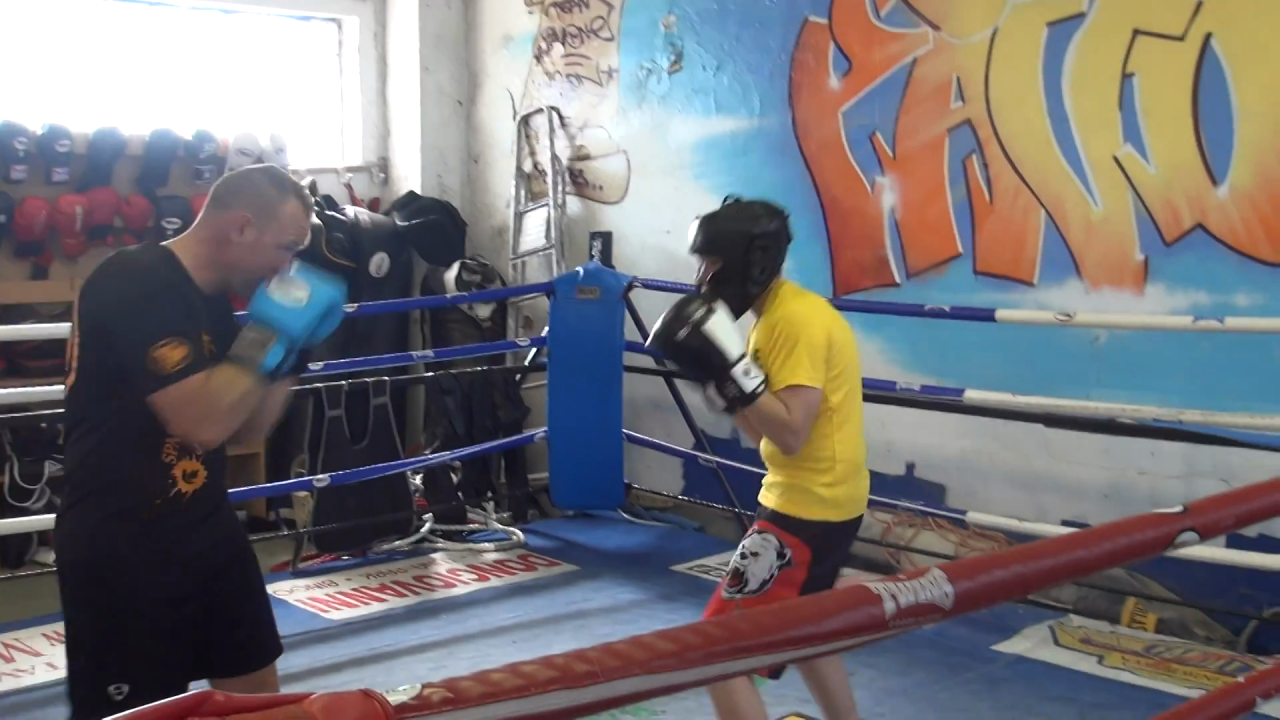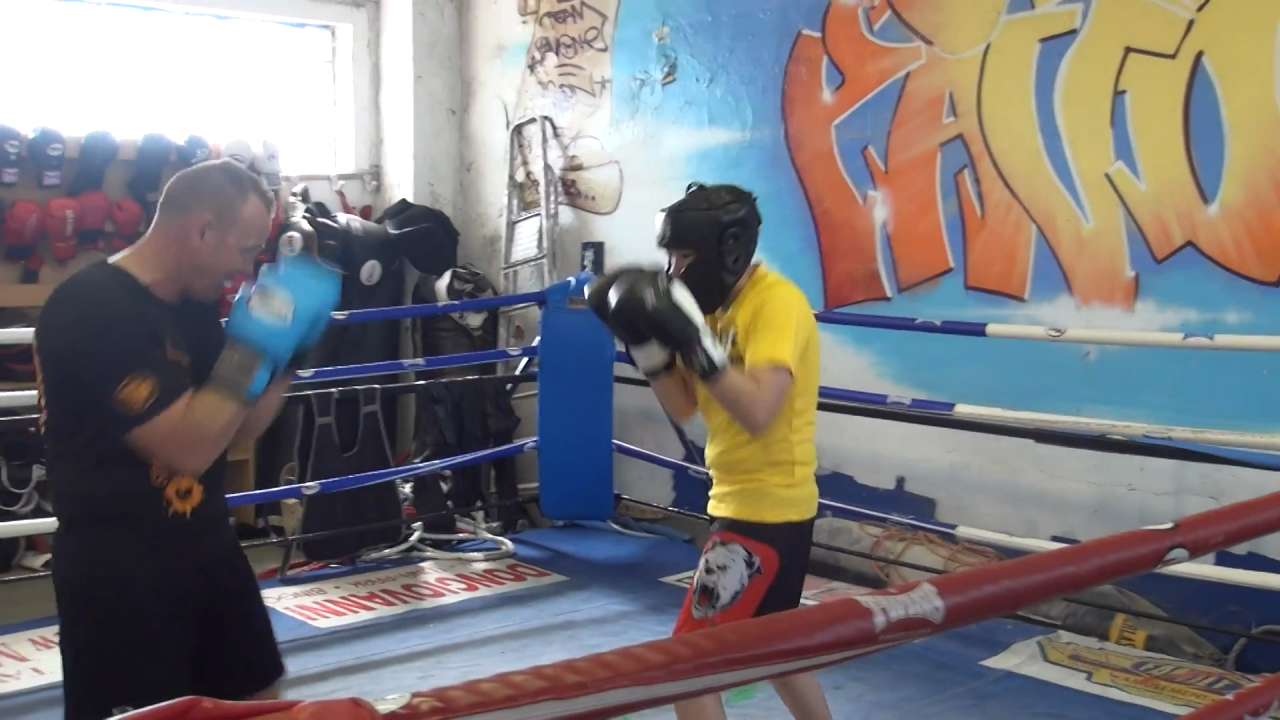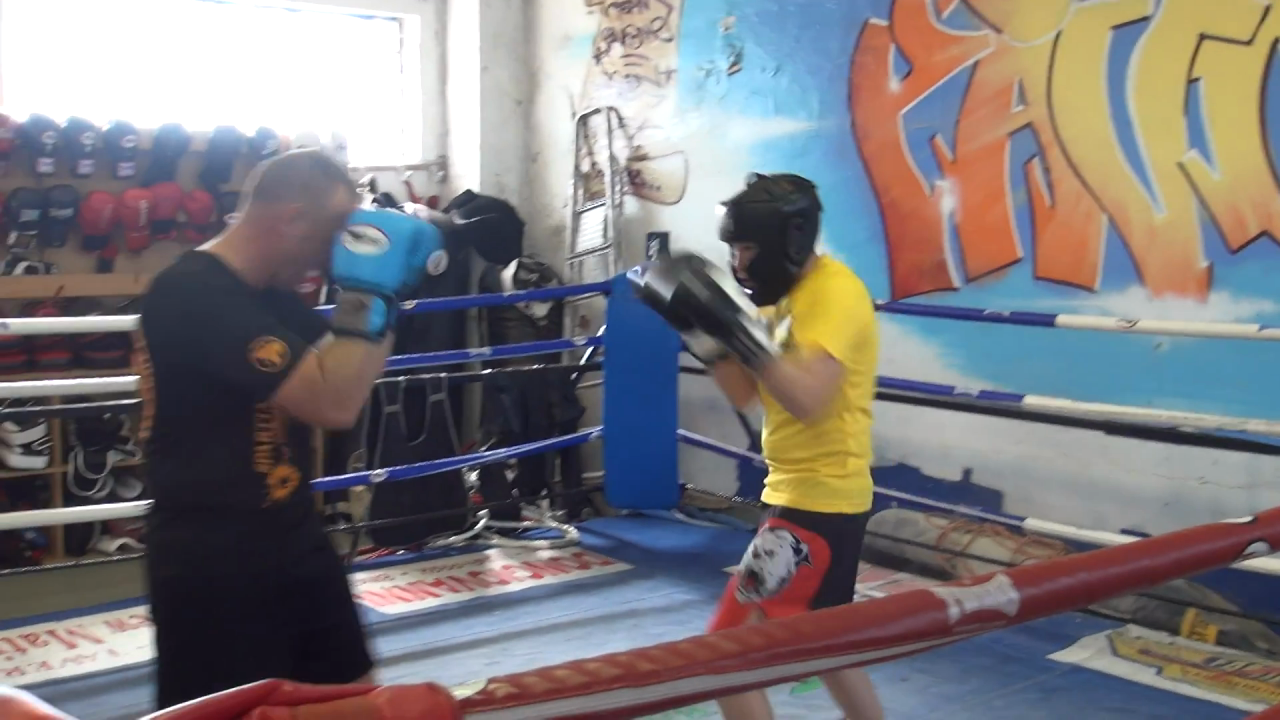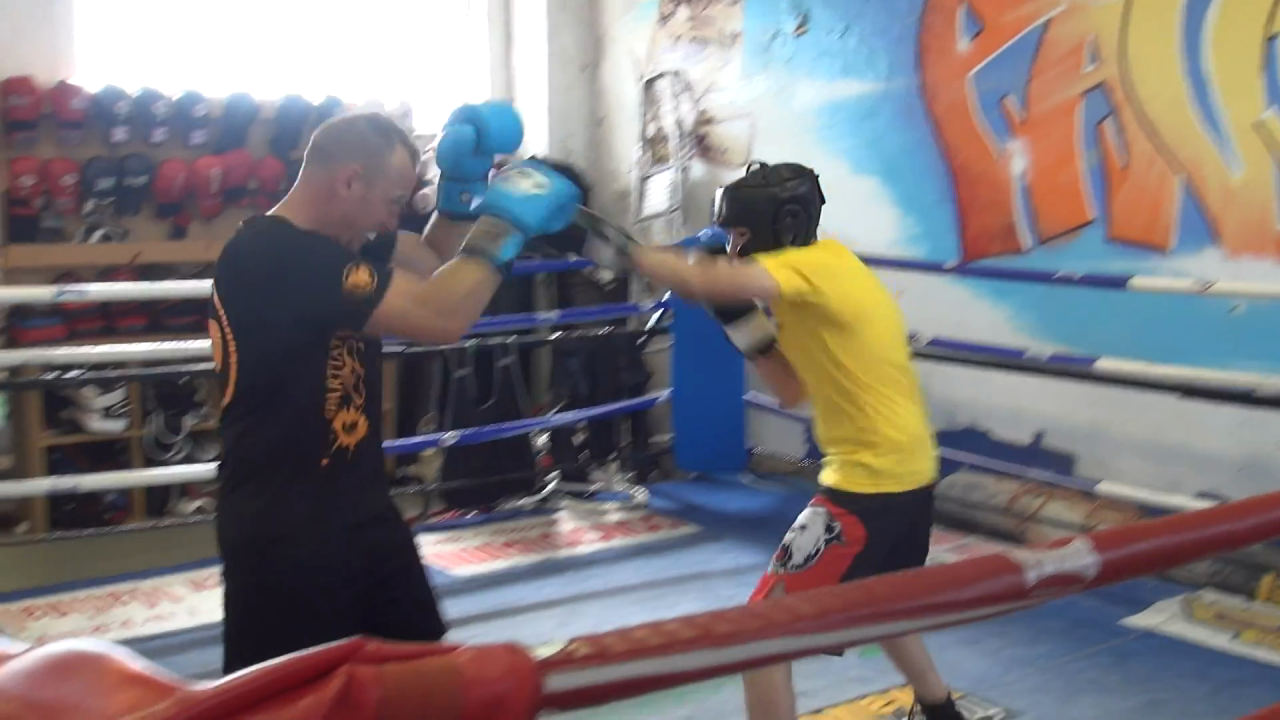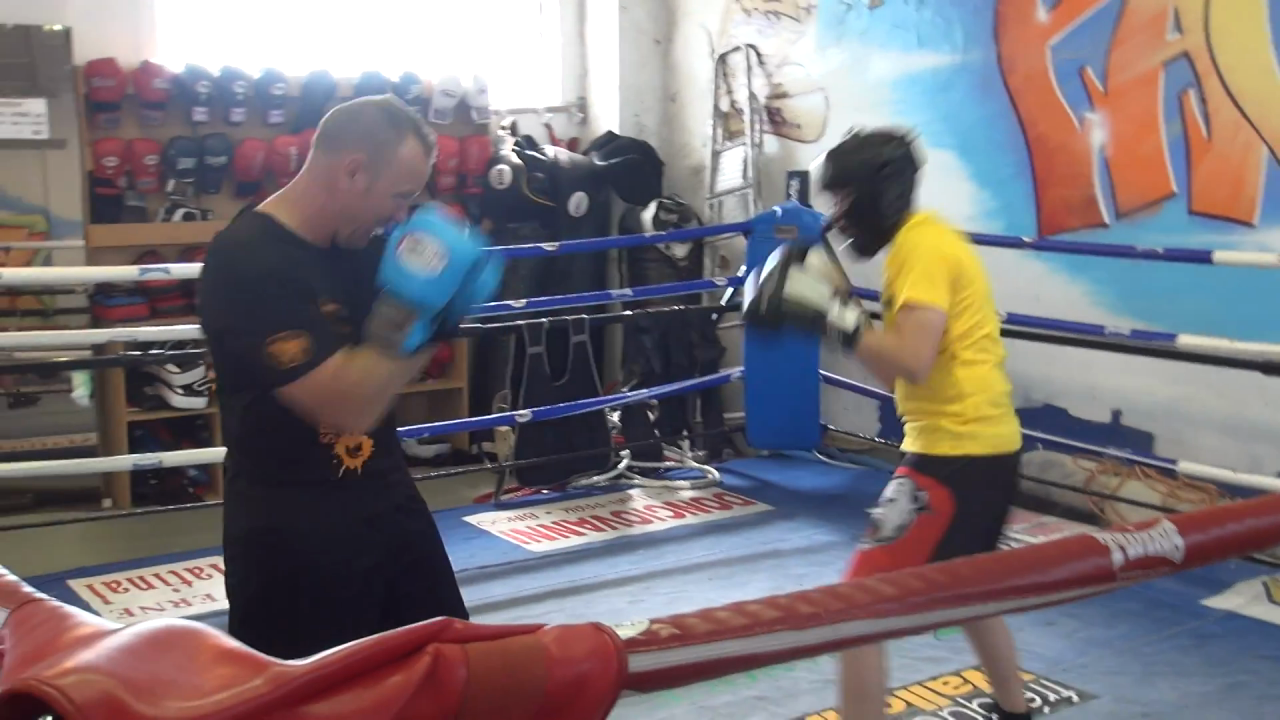
dt=0.4s
person 1, frame 1
left shoulder: (212, 304)
right shoulder: (132, 284)
left elbow: (246, 428)
right elbow: (203, 423)
left wrist: (291, 350)
right wrist: (273, 331)
left hip: (204, 531)
right hip: (118, 544)
person 1, frame 2
left shoulder: (194, 306)
right shoulder: (91, 309)
left elbow: (245, 425)
right elbow: (189, 449)
left wrist: (286, 344)
right wrist: (254, 348)
left hip: (205, 549)
right hip: (119, 570)
person 1, frame 3
left shoulder: (267, 292)
right shoulder: (193, 296)
left elbow: (334, 389)
right elbow: (332, 402)
left wrist: (388, 276)
right wrist: (368, 293)
left hip: (290, 541)
right hip: (212, 560)
person 1, frame 4
left shoulder: (334, 242)
right shoulder: (271, 254)
left elbow: (427, 263)
right elbow: (436, 313)
left wrist: (463, 184)
right wrist: (506, 222)
left hip: (354, 504)
right hip: (285, 518)
person 1, frame 5
left shoulder: (353, 241)
right shoulder: (248, 265)
left elbow: (408, 354)
right elbow: (351, 407)
right wrist: (410, 304)
left hip: (385, 499)
right hip: (291, 526)
person 2, frame 1
left shoulder: (795, 317)
right shoulder: (768, 317)
left elbow: (793, 435)
right elbow: (765, 432)
left wrist: (732, 365)
right wrist: (711, 372)
left hip: (808, 506)
right hip: (825, 502)
person 2, frame 2
left shoulder: (777, 303)
right shoulder: (716, 307)
left elbow: (759, 413)
right elbow: (684, 407)
left wrist: (693, 338)
right wrist: (647, 337)
left hip: (766, 509)
right hip: (743, 505)
person 2, frame 3
left shoulder: (834, 292)
right shoulder: (784, 292)
left elbow: (807, 399)
right elbow: (744, 393)
left wrist: (735, 321)
right wrist: (698, 321)
left hip: (820, 503)
right hip: (799, 496)
person 2, frame 4
left shoulder: (815, 267)
right shoulder: (815, 277)
left elbow: (712, 280)
right elbow: (792, 392)
left wrist: (620, 249)
right wrist: (745, 325)
left hip: (871, 483)
right hip: (909, 474)
person 2, frame 5
left shoulder: (924, 245)
right shoulder: (908, 247)
left elbow: (912, 363)
right elbow: (895, 357)
left wrist: (830, 314)
right wrist: (825, 299)
left hip: (954, 454)
right hip: (987, 448)
